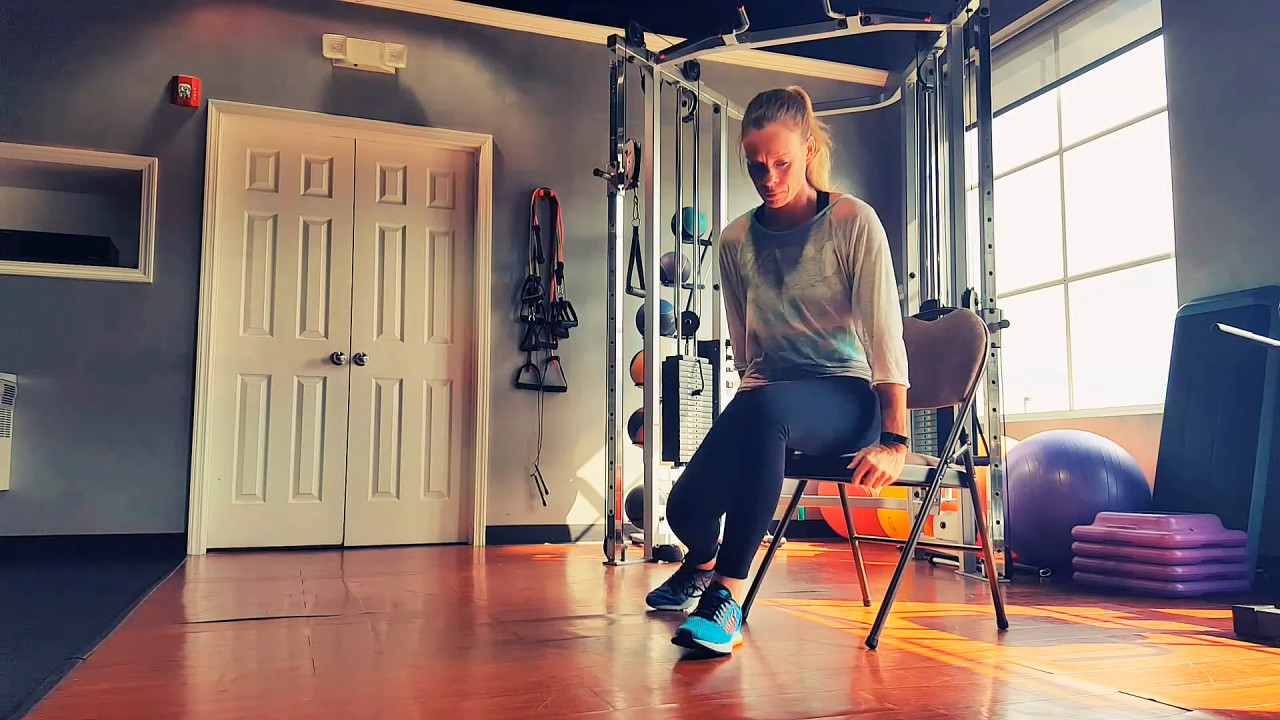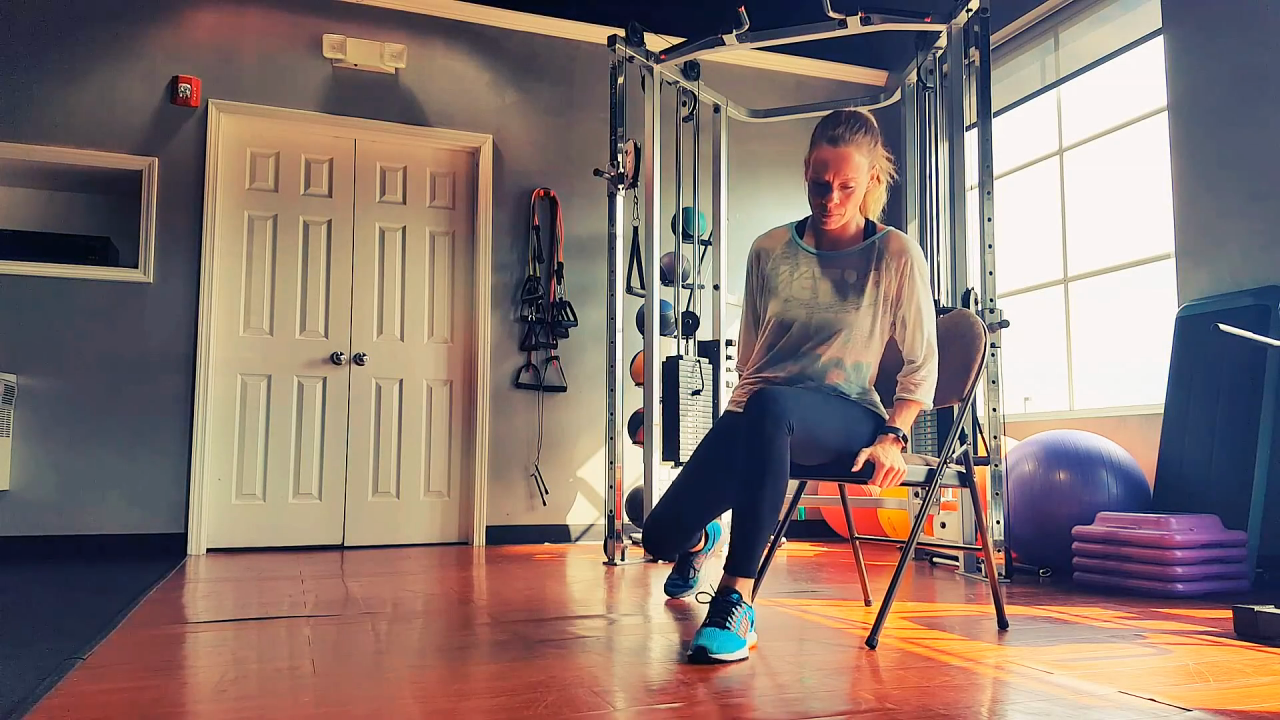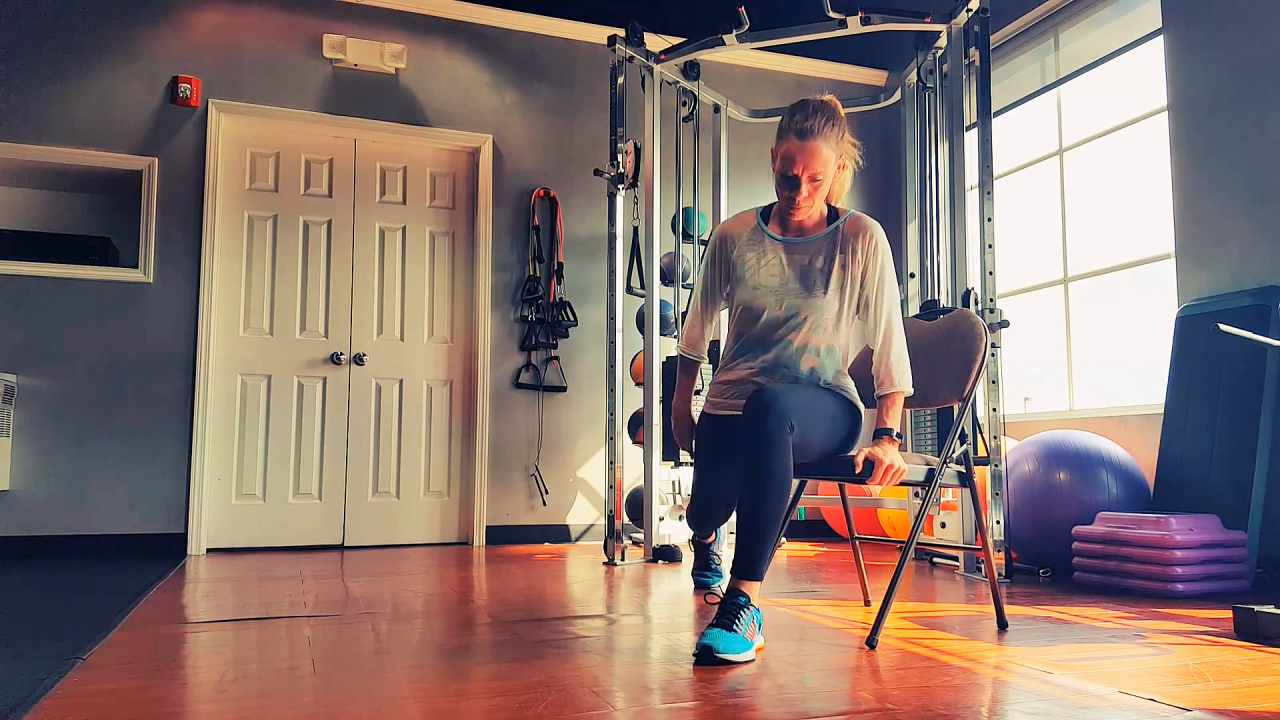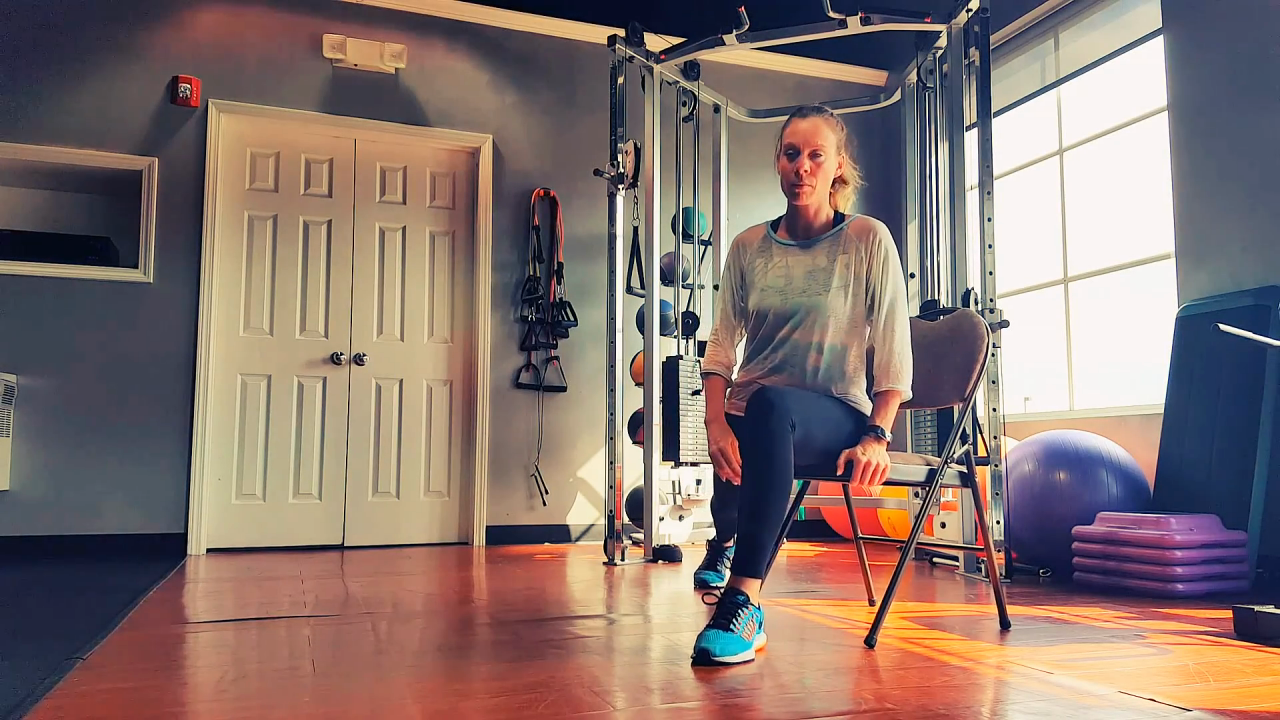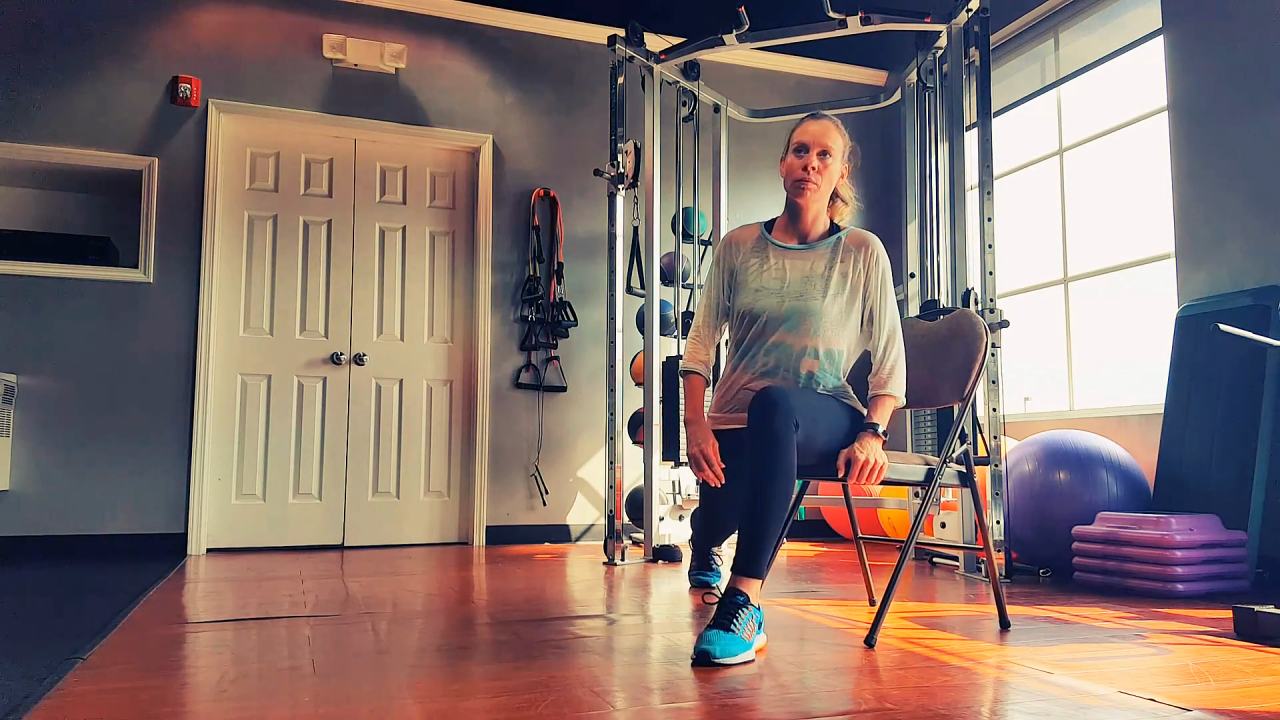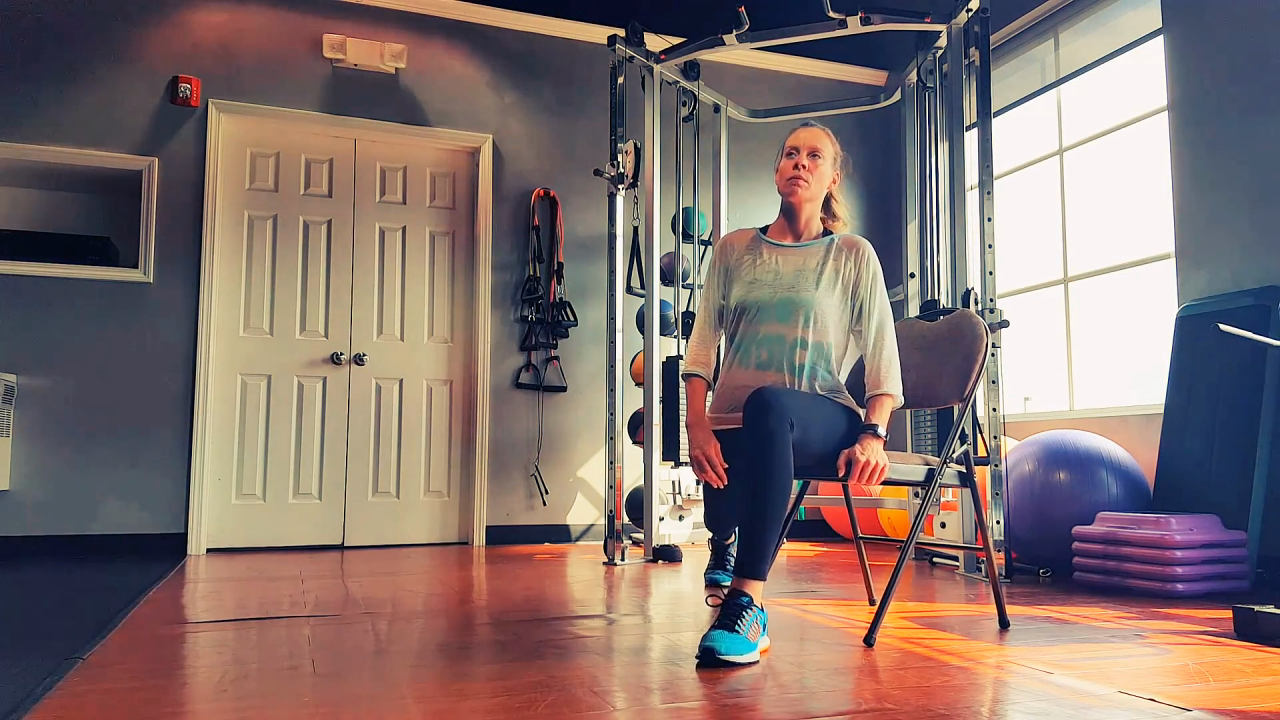
dt=0.7s
person 1, frame 1
left shoulder: (853, 221)
right shoulder: (735, 240)
left elbow: (884, 331)
left wrist: (893, 440)
right wrist: (753, 405)
left hip: (847, 397)
right hip: (769, 396)
left knee: (763, 408)
right knee: (686, 508)
left ankle: (725, 598)
right ankle: (705, 559)
person 1, frame 2
left shoulder: (897, 255)
right shoulder: (769, 250)
left elbow: (921, 363)
left wrist: (893, 434)
right wrist: (744, 406)
left hip: (844, 416)
right hip: (754, 412)
left knee: (769, 407)
right knee: (662, 535)
left ankle: (737, 600)
right ankle: (702, 541)
person 1, frame 3
left shoulder: (861, 238)
right shoulder: (733, 236)
left elbow: (888, 343)
right elbow: (697, 327)
left wrist: (888, 436)
right wrist: (681, 406)
left hip: (823, 408)
right hip: (731, 406)
left knee: (767, 406)
right knee: (704, 516)
left ankle: (743, 603)
right ankle: (710, 536)
person 1, frame 4
left shoulder: (868, 239)
right shoulder: (749, 246)
left elbow: (894, 348)
right elbow: (721, 344)
left wrist: (876, 435)
right wrist: (716, 425)
left hip: (835, 414)
right hip: (748, 417)
left knee: (770, 407)
left ankle: (744, 603)
right ankle: (723, 545)
person 1, frame 5
left shoulder: (862, 252)
right shoulder: (738, 246)
left elbow: (890, 359)
right elbow: (701, 341)
left wrist: (872, 433)
right wrist: (695, 424)
left hip: (824, 416)
right hip: (734, 421)
left knee: (774, 405)
right knee: (716, 523)
left ankle: (743, 603)
right ankle: (705, 548)
person 1, frame 6
left shoulder: (853, 255)
right shoulder: (734, 249)
left elbow: (882, 357)
right elbow: (701, 345)
left wrist: (872, 435)
right wrist: (697, 426)
left hip: (820, 417)
right hip: (733, 424)
left knee: (768, 405)
right knee: (723, 520)
left ankle: (748, 603)
right ankle: (726, 542)
